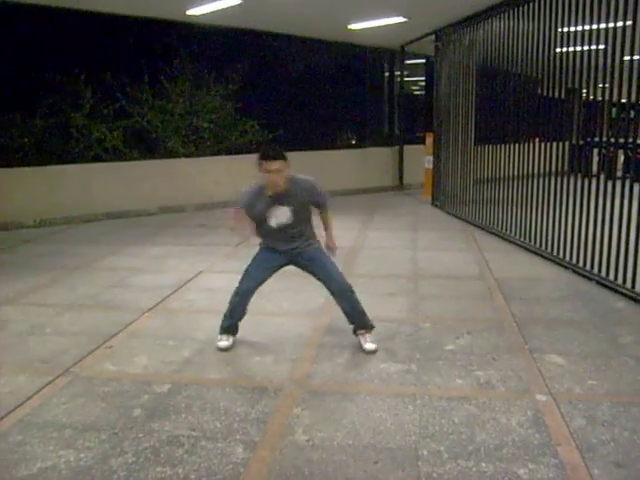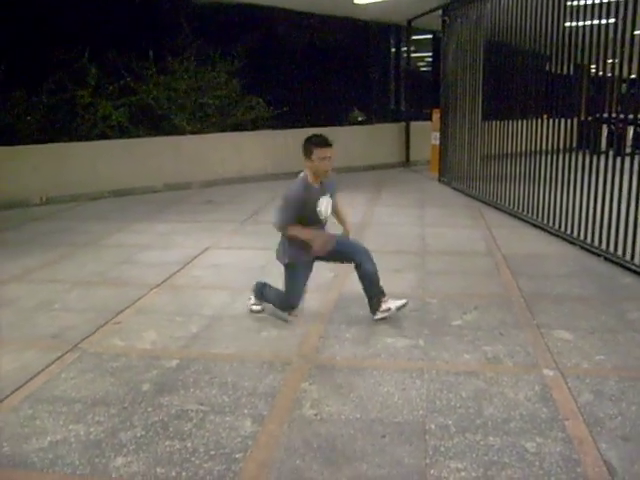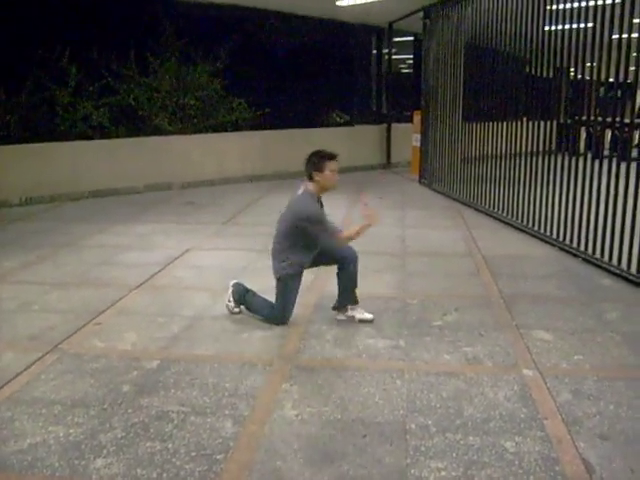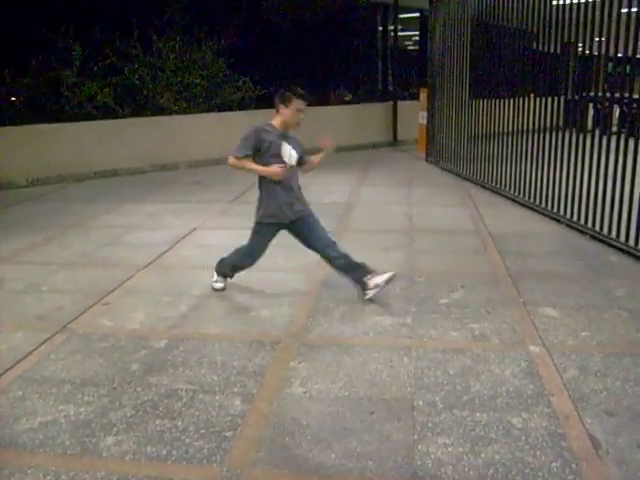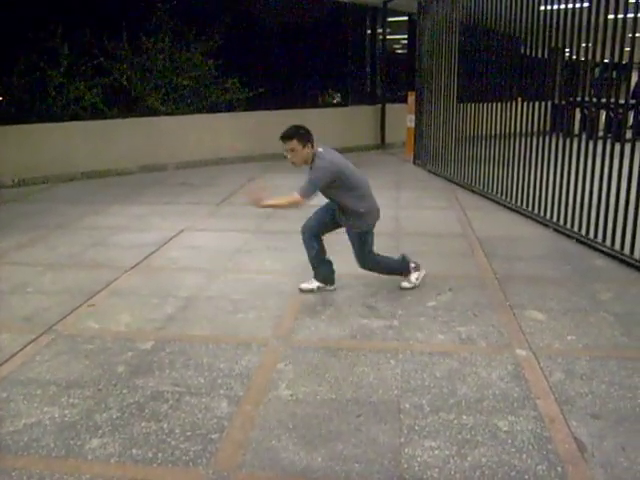
dt=1s
person 1, frame 1
left shoulder: (305, 185)
right shoulder: (252, 196)
left elbow: (323, 206)
right elbow: (246, 224)
left wrist: (329, 234)
right wrist: (243, 221)
left hip: (306, 247)
right hip: (272, 249)
left knee: (339, 285)
right knee: (244, 288)
left ankle: (363, 329)
right ankle: (228, 331)
person 1, frame 2
left shoulder: (327, 178)
right shoulder: (297, 191)
right elbow: (282, 226)
left wrist: (345, 226)
right wrist: (312, 236)
left hip: (322, 239)
right hip: (297, 250)
left knee: (361, 254)
right knee: (289, 305)
left ankle: (380, 305)
right ankle: (260, 291)
person 1, frame 3
left shoulder: (310, 192)
right shoulder: (308, 207)
right elbow: (339, 239)
right wrist: (366, 223)
left hip: (308, 250)
right hip: (289, 261)
left knee: (349, 256)
right knee: (279, 318)
left ankle: (346, 307)
right ankle: (239, 293)
person 1, frame 4
left shoulder: (291, 140)
right shoulder: (259, 133)
left elbow: (307, 165)
right elbow: (234, 160)
left wrist: (325, 153)
right wrist: (264, 170)
left hip: (297, 208)
right hip: (271, 211)
left knee: (327, 247)
right knee: (250, 255)
left ankle: (365, 281)
right ankle: (223, 270)
person 1, frame 5
left shoulder: (323, 167)
right shoulder: (320, 153)
left elbow: (298, 200)
left wrist: (264, 203)
left hip: (361, 212)
right hip: (341, 204)
left knee: (365, 260)
right knee: (309, 231)
left ankle: (410, 268)
right ankle: (324, 279)
